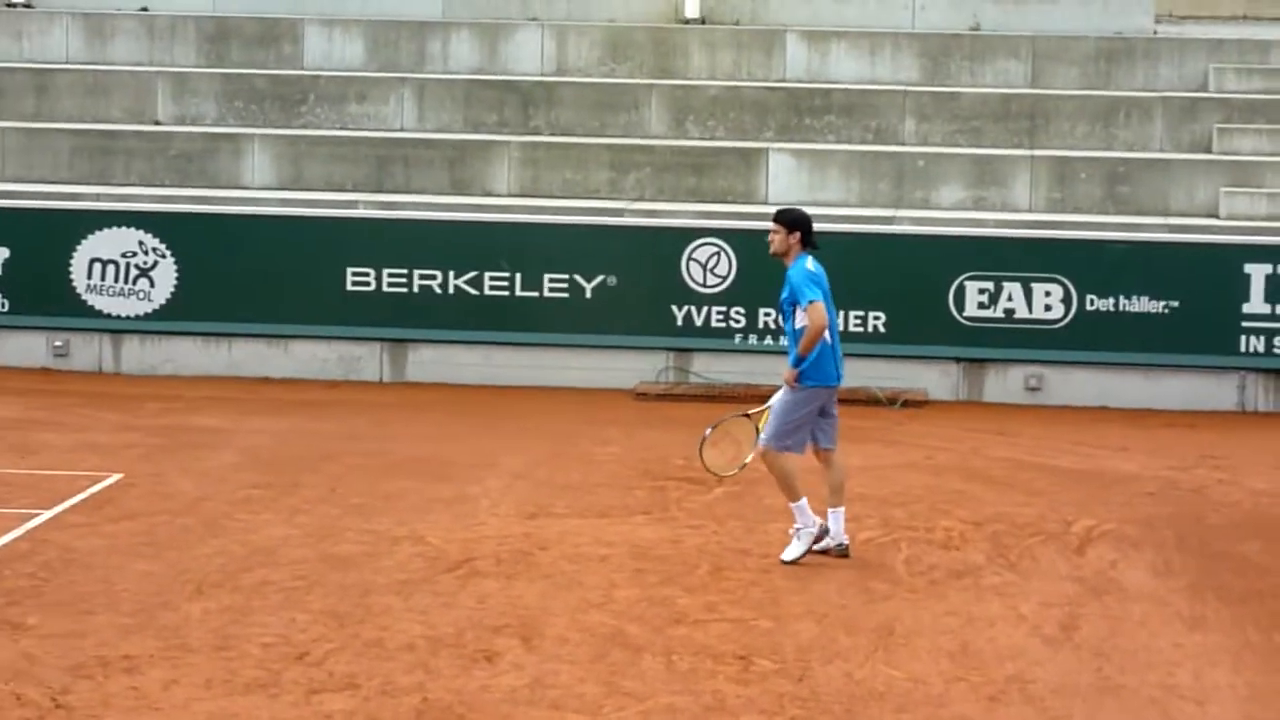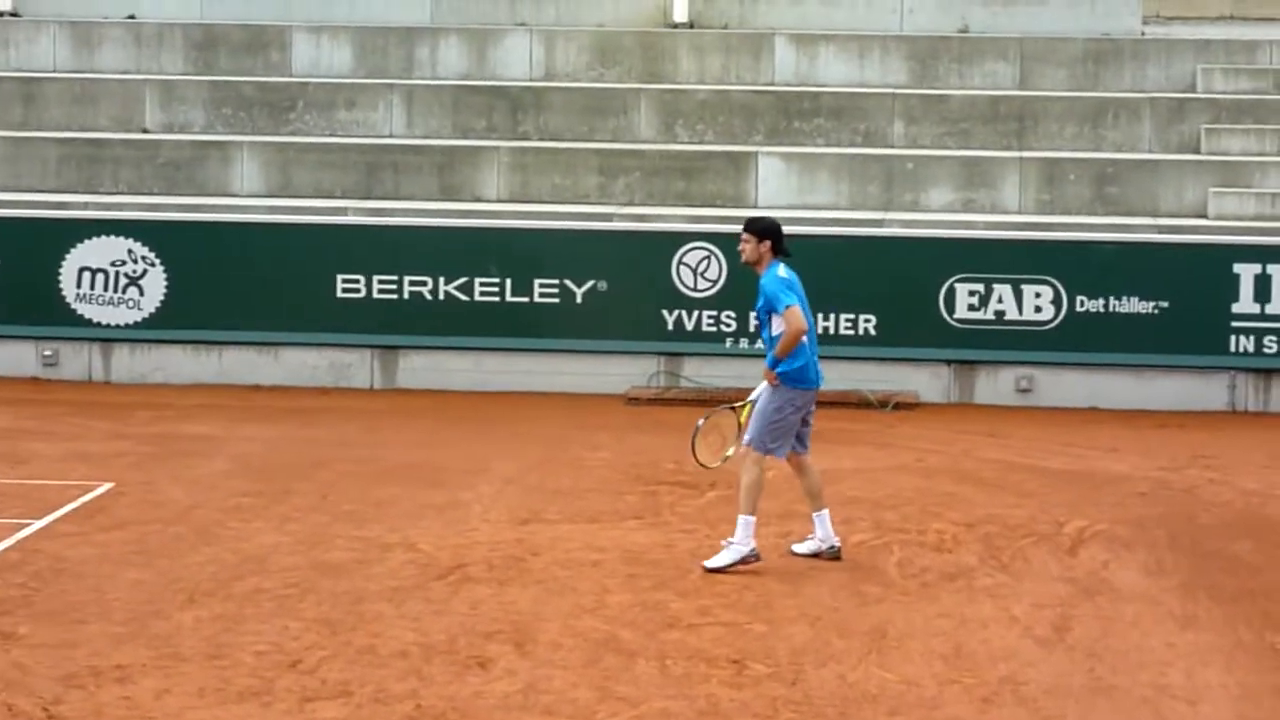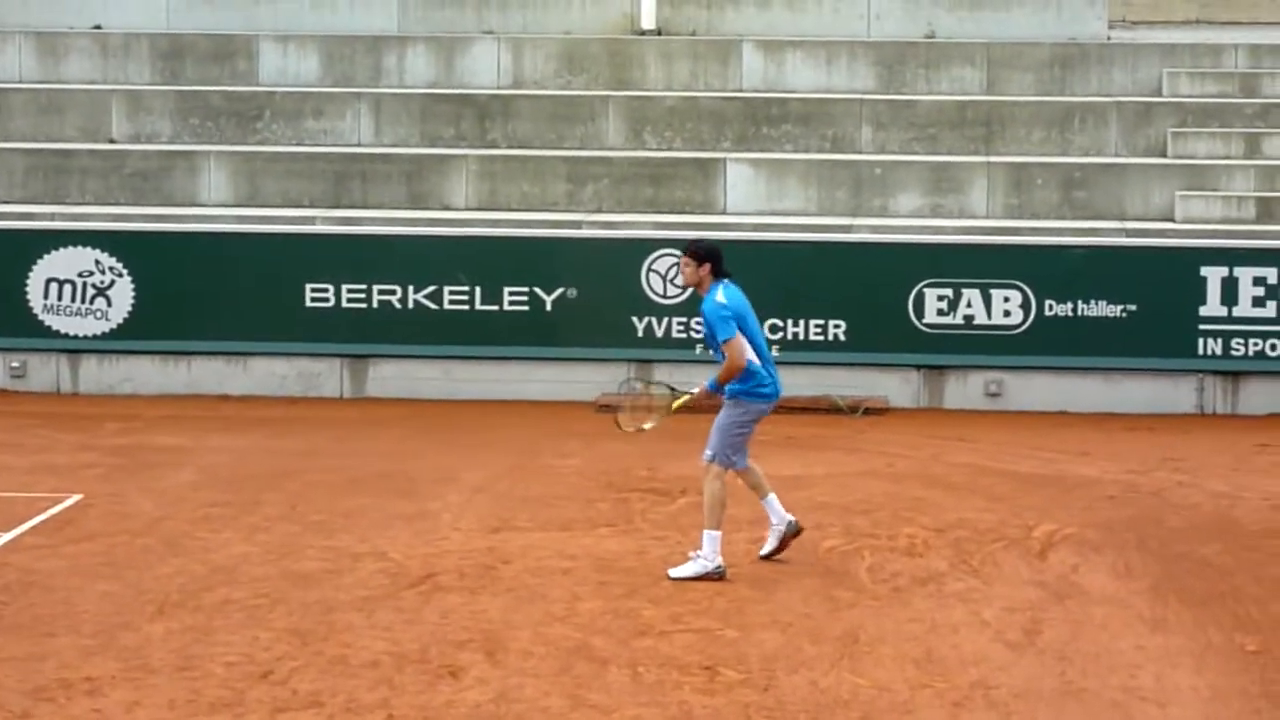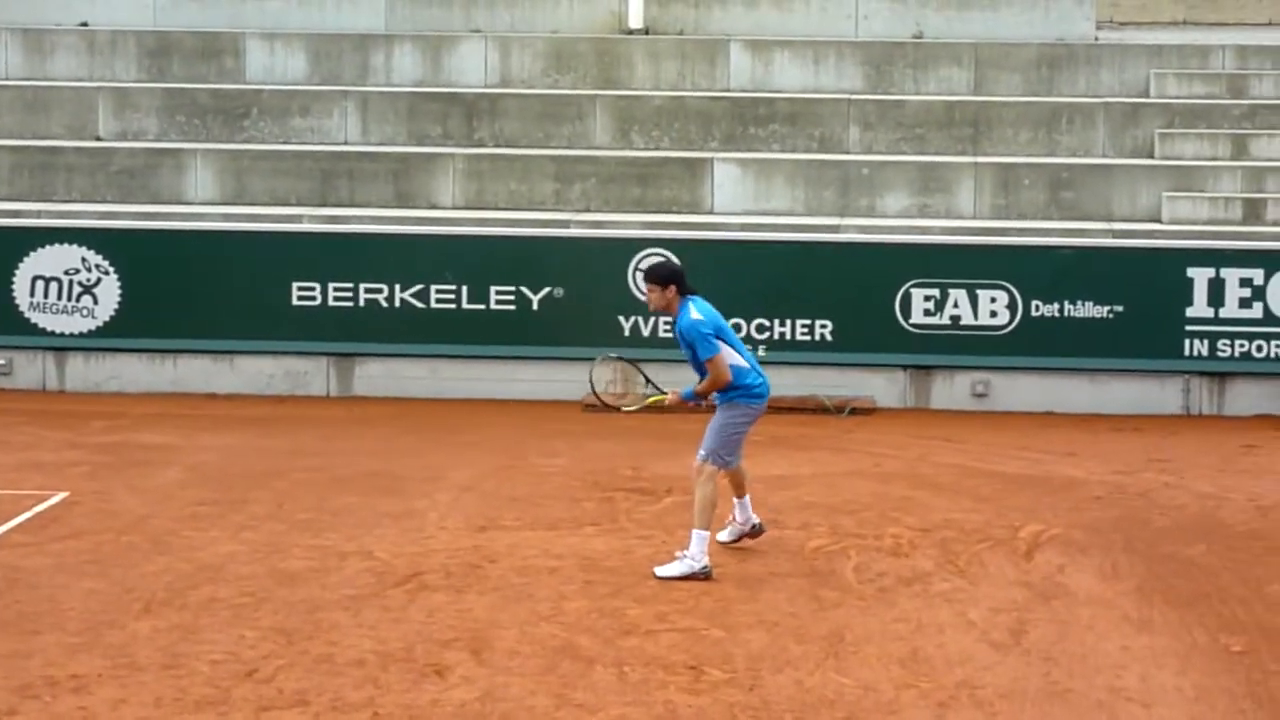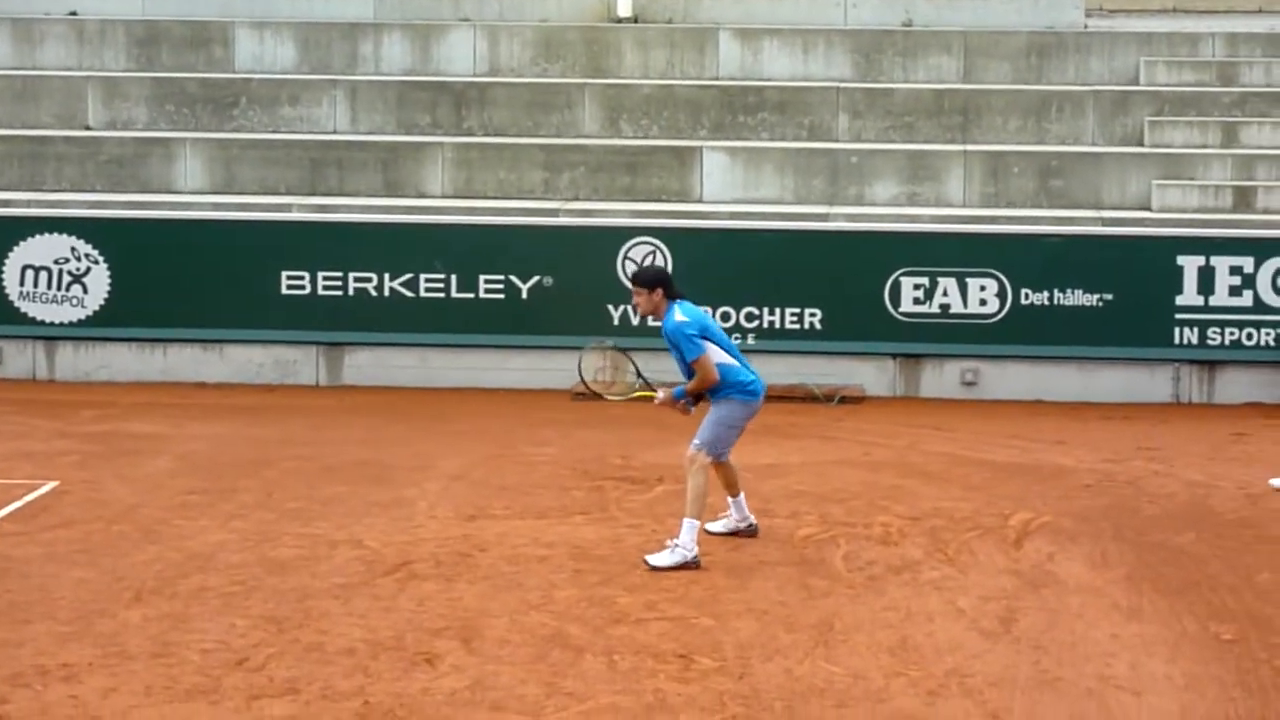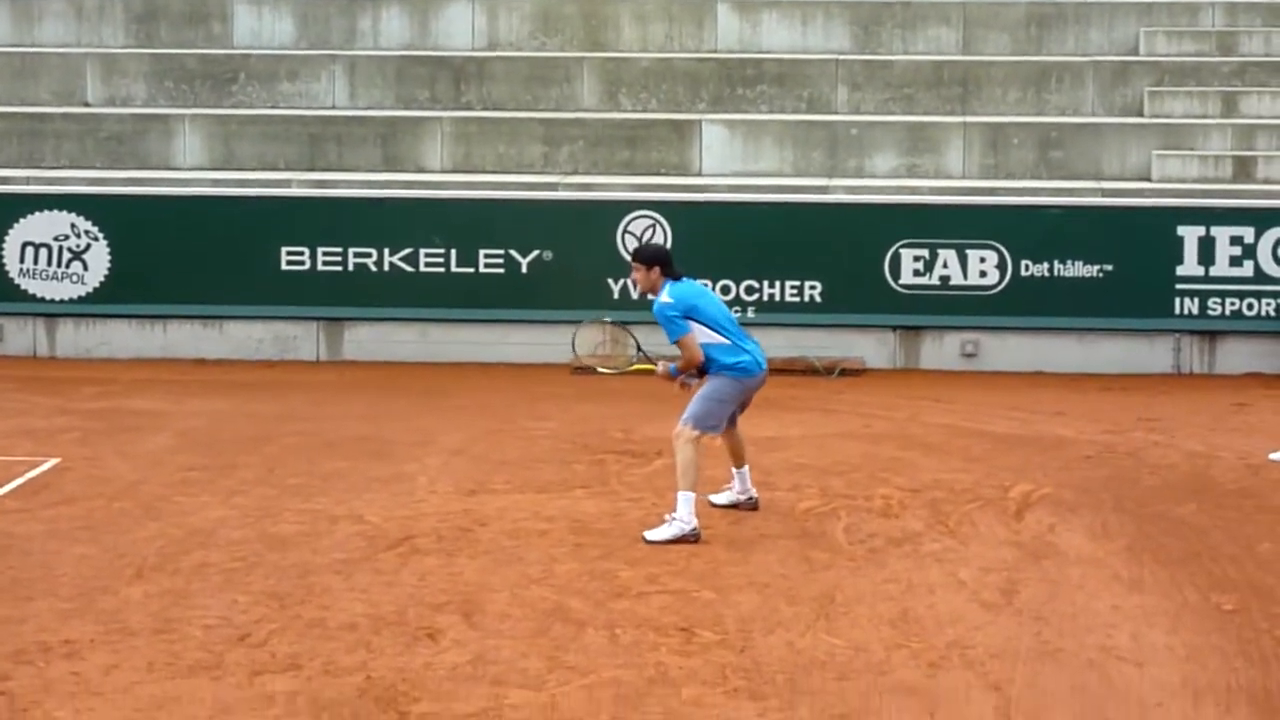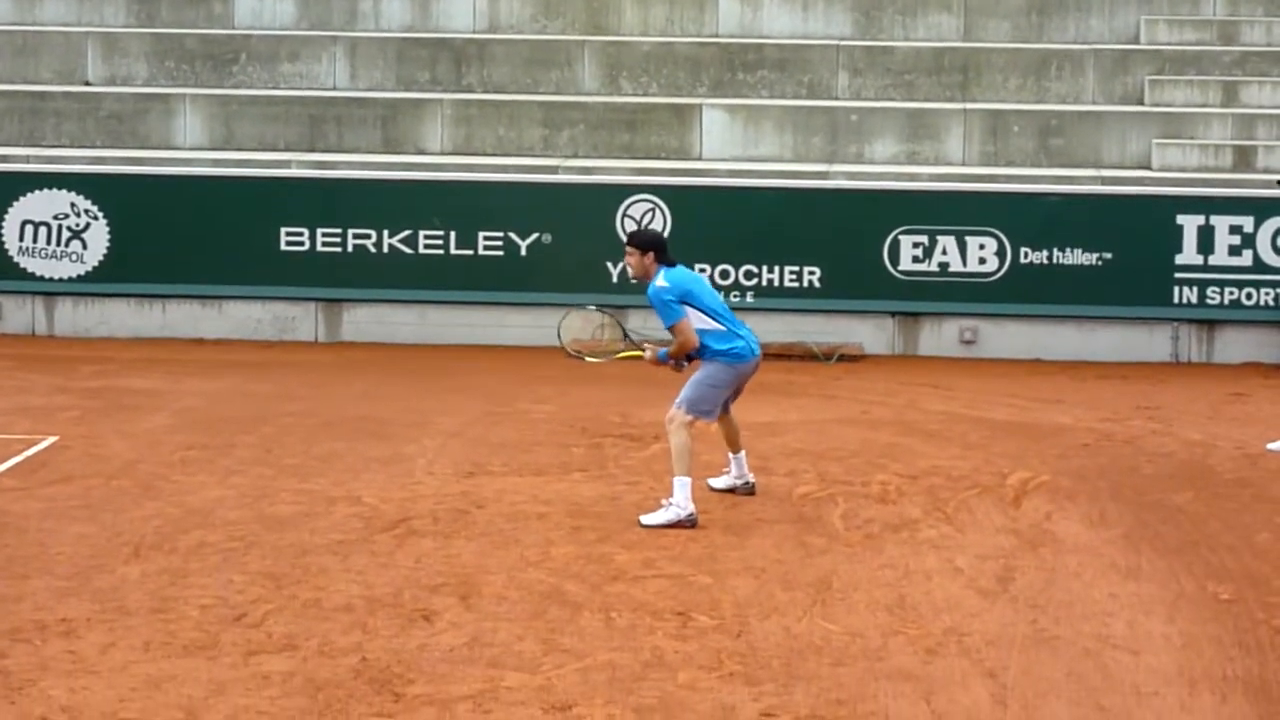
dt=0.2s
person 1, frame 1
left shoulder: (800, 273)
right shoulder: (809, 269)
left elbow: (819, 323)
left wrist: (795, 363)
left hip: (810, 378)
right hip: (825, 375)
left knee: (771, 448)
right knee: (825, 452)
left ankle: (808, 524)
right ankle: (836, 534)
person 1, frame 2
left shoulder: (774, 280)
right shoulder: (782, 276)
left elbow: (798, 327)
left wrist: (773, 365)
left hip: (790, 381)
right hip: (804, 379)
left knee: (752, 454)
right knee: (797, 457)
left ankle: (743, 544)
right ankle: (825, 538)
person 1, frame 3
left shoulder: (715, 305)
right shoulder: (725, 290)
left elbow: (736, 362)
left wrist: (713, 387)
right wrist: (720, 383)
left hip: (748, 394)
right hip: (760, 389)
left knee: (714, 467)
right knee: (738, 461)
left ankle: (710, 559)
right ankle: (781, 523)
person 1, frame 4
left shoulder: (692, 323)
right shoulder: (692, 306)
left elbow: (722, 376)
left wrist: (687, 395)
right wrist: (697, 392)
left hip: (742, 396)
right hip: (745, 393)
left knee: (704, 468)
right knee: (726, 458)
left ankle: (696, 558)
right ankle: (746, 521)
person 1, frame 5
left shoulder: (677, 325)
right shoulder: (683, 310)
left elbow: (709, 376)
left wrist: (676, 396)
right wrist: (689, 396)
left hip: (738, 394)
right hip: (746, 389)
left knee: (696, 460)
right knee: (716, 453)
left ankle: (685, 548)
right ankle: (741, 519)
person 1, frame 6
left shoulder: (664, 305)
right shoulder: (689, 286)
left elbow: (694, 356)
left wrist: (673, 372)
right wrist: (696, 373)
left hip: (734, 371)
right hip: (754, 364)
left knee: (685, 435)
right knee: (726, 424)
left ankle: (684, 521)
right ankle: (744, 492)
person 1, frame 7
left shoulder: (659, 289)
right shoulder: (679, 273)
left elbow: (690, 341)
left wrist: (663, 356)
right wrist: (681, 357)
left hip: (727, 357)
right hip: (746, 350)
left knee: (677, 419)
right knee: (719, 411)
left ankle: (681, 506)
right ankle: (741, 477)
